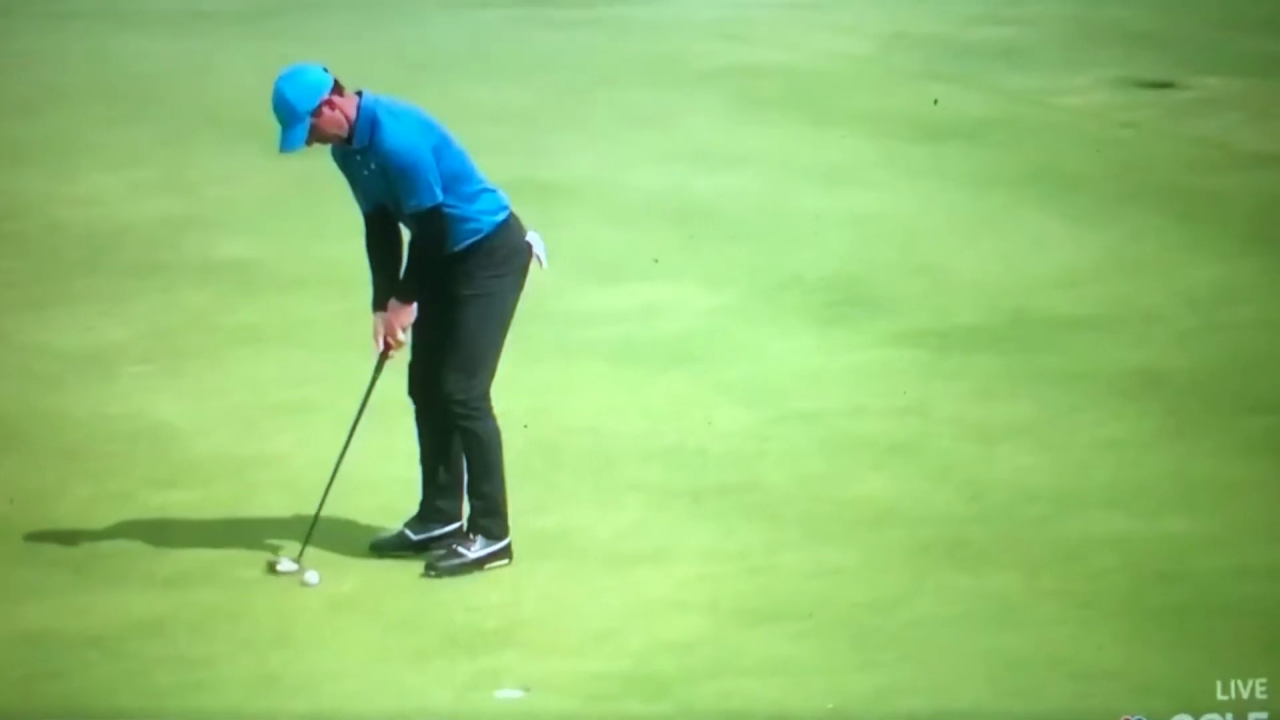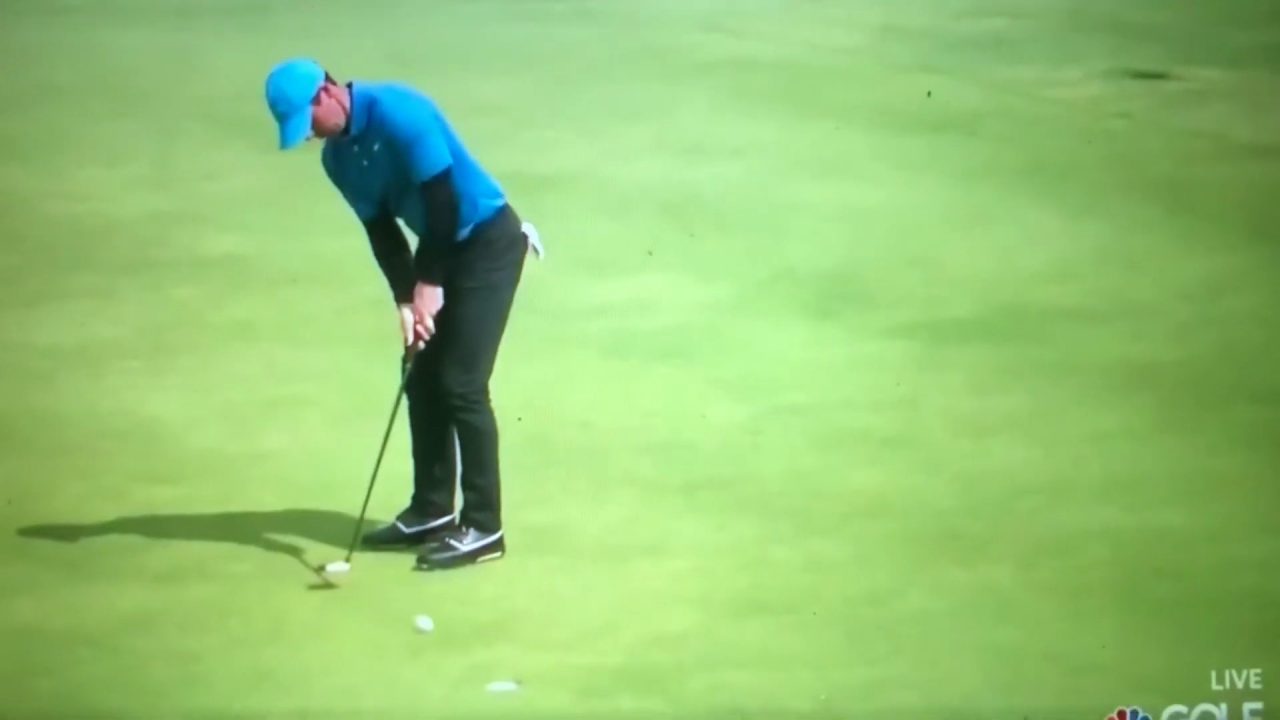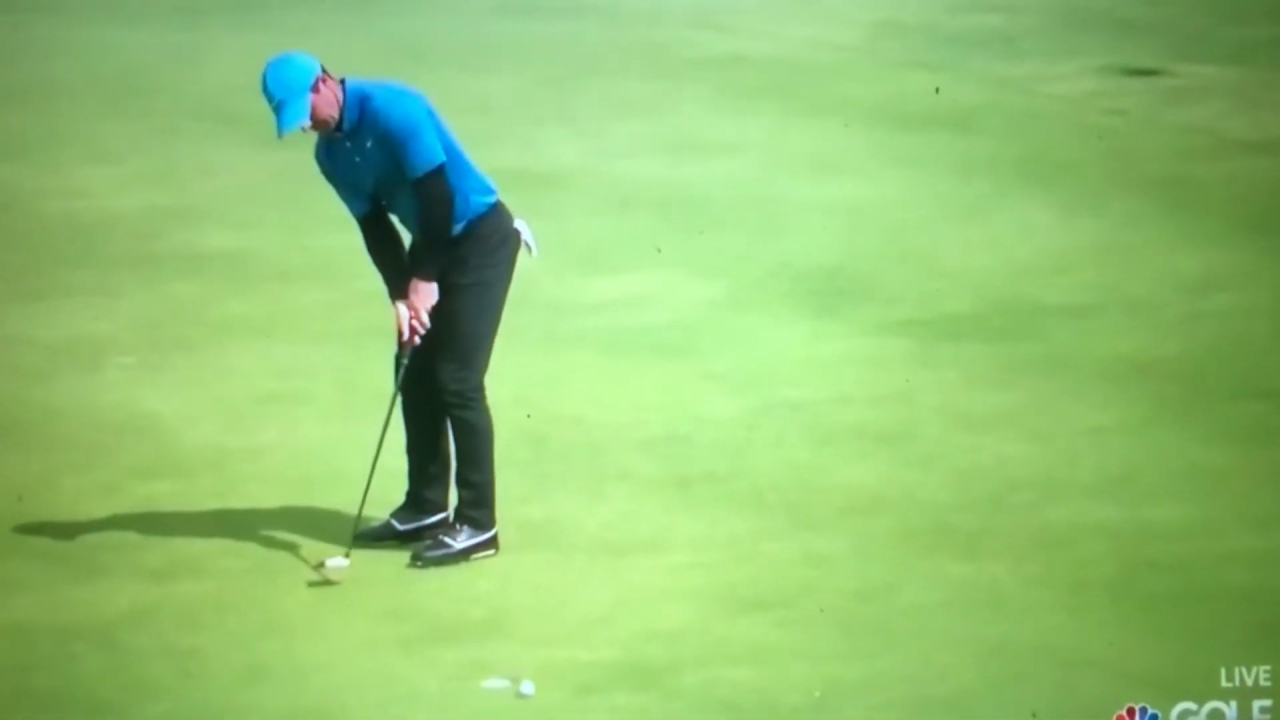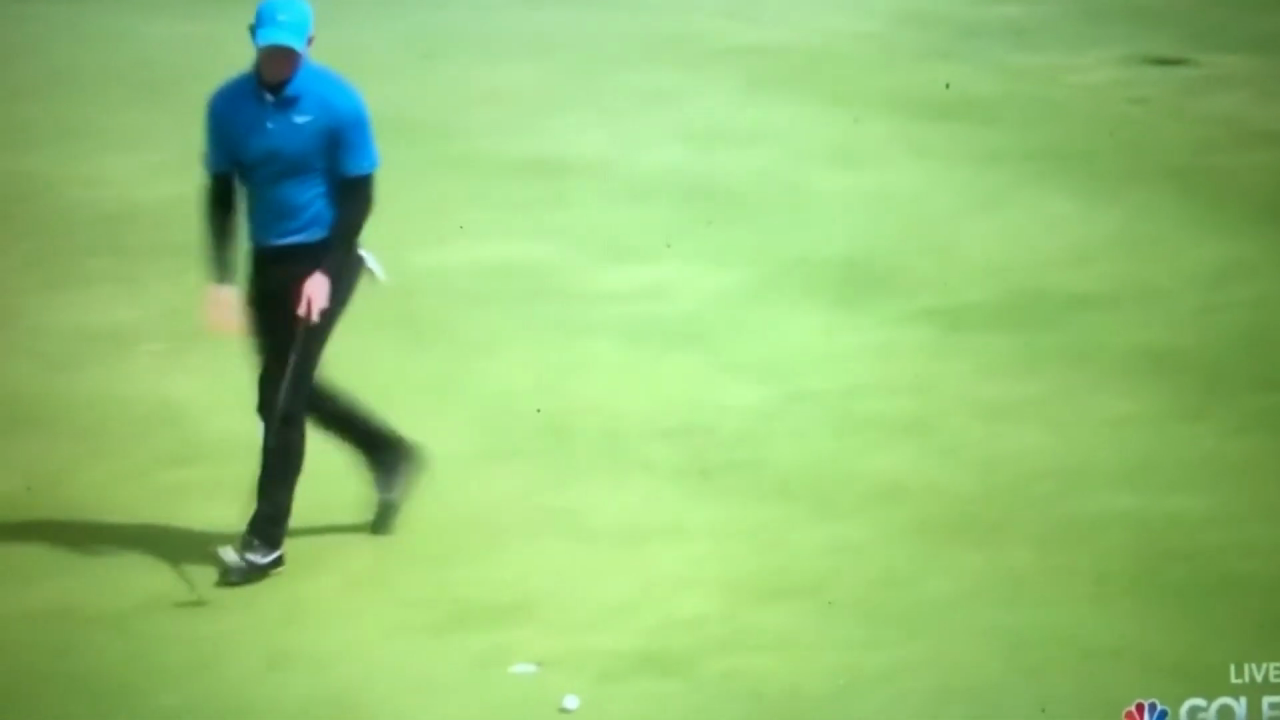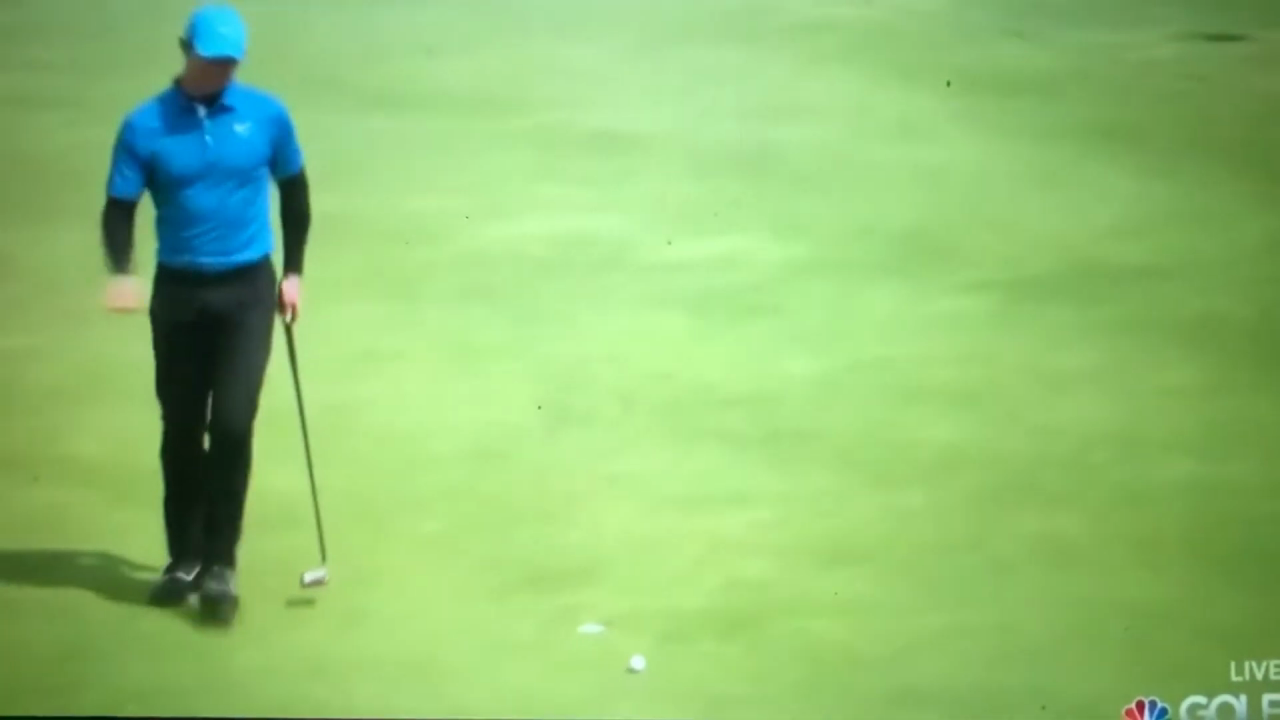
dt=1s
person 1, frame 1
left shoulder: (397, 136)
right shoulder: (347, 150)
left elbow: (429, 224)
right elbow: (380, 227)
left wrist: (404, 300)
right wrist: (383, 306)
left hip: (490, 252)
right hip: (446, 255)
left knee: (462, 391)
right knee: (426, 387)
left ankle: (491, 534)
right ankle: (441, 517)
person 1, frame 2
left shoulder: (397, 110)
right shoulder: (338, 157)
left elbow: (443, 197)
right elbow: (381, 229)
left wrist: (430, 284)
right wrist: (406, 300)
left hip: (488, 240)
right hip: (441, 245)
left knee: (461, 384)
right knee: (422, 380)
left ankle: (483, 526)
right ankle: (432, 509)
person 1, frame 3
left shoulder: (391, 109)
right shoulder: (330, 151)
left elbow: (438, 195)
right elbow: (374, 226)
left wrist: (424, 278)
right wrist: (400, 295)
left hip: (480, 237)
right hip: (434, 245)
left knee: (456, 381)
right knee: (416, 376)
left ankle: (477, 523)
right ankle: (426, 506)
person 1, frame 4
left shoulder: (338, 102)
right shoulder: (227, 104)
left elbow: (358, 197)
right elbow: (221, 196)
left wrist: (323, 273)
right wrist: (222, 279)
left hip: (322, 260)
right hip: (269, 262)
left knee: (281, 400)
right knee: (294, 391)
left ankle: (265, 539)
right ankle: (392, 454)
person 1, frame 5
left shoulder: (267, 115)
right shoulder: (144, 126)
left elbow: (294, 191)
right elbow: (118, 210)
left wrist: (292, 272)
right wrist: (121, 274)
left hip: (247, 289)
right hip: (178, 292)
left knee: (233, 426)
right knee: (181, 431)
left ankle: (221, 566)
right ankle: (185, 558)
